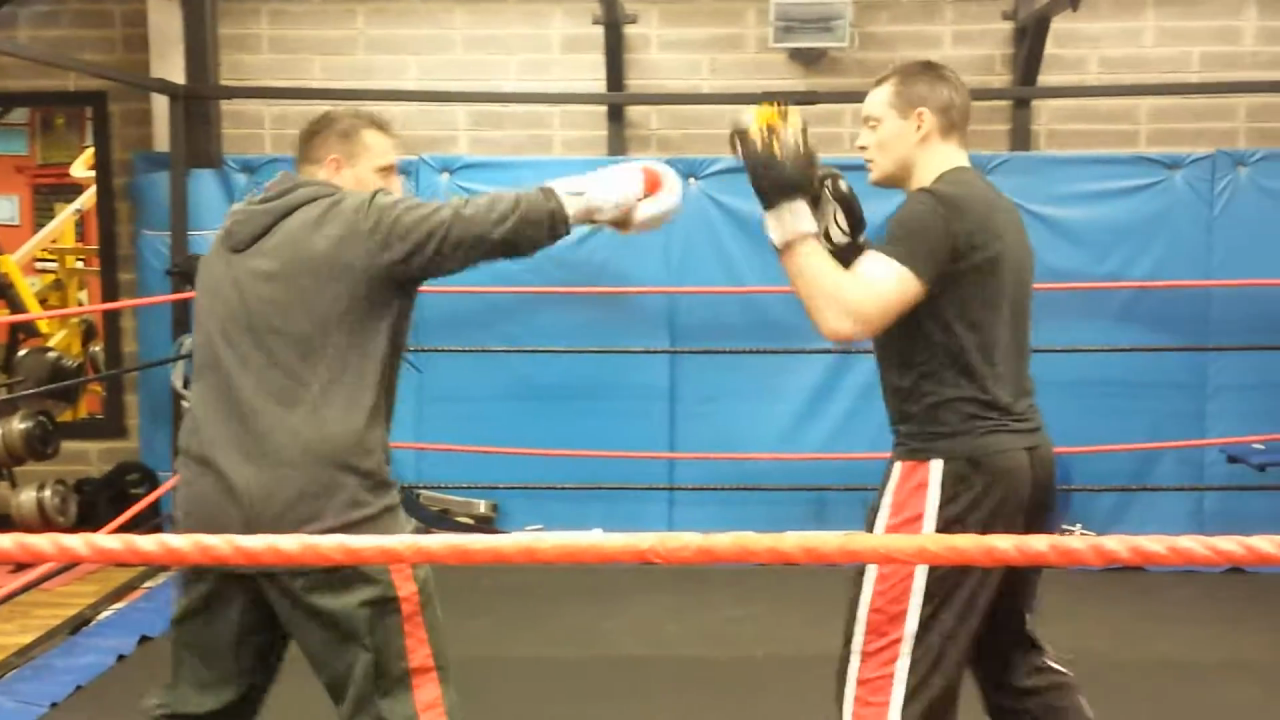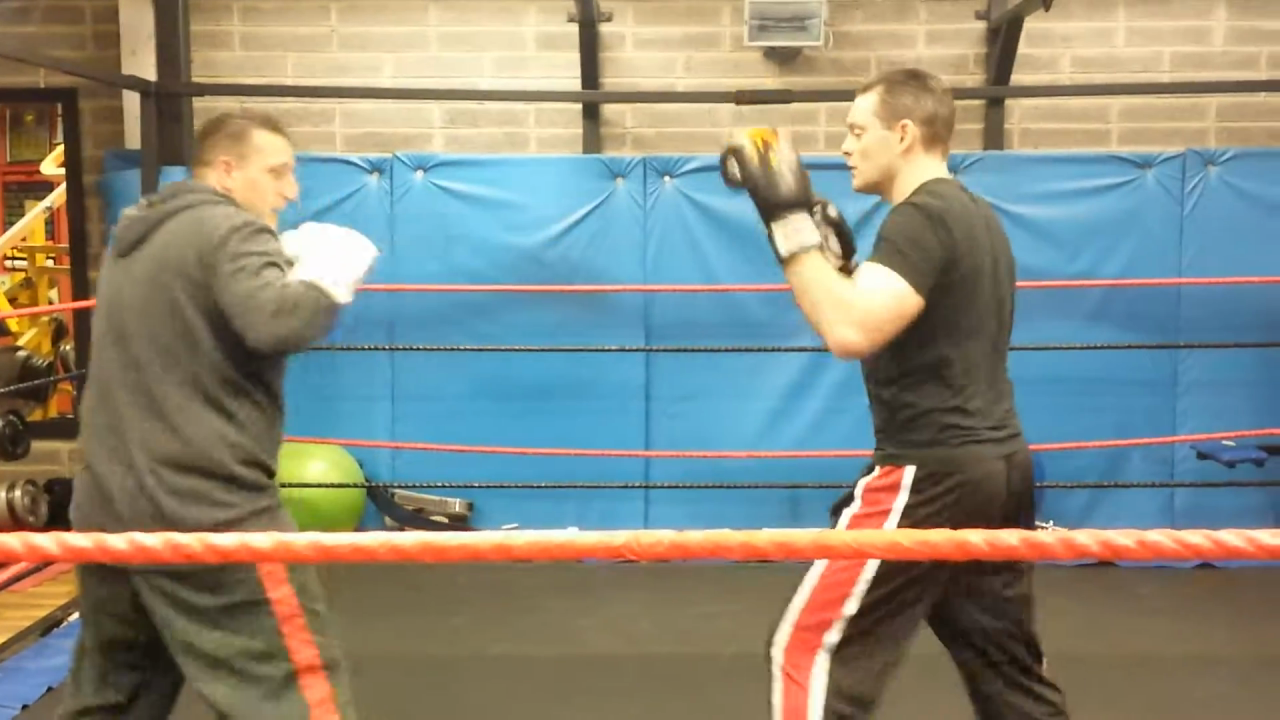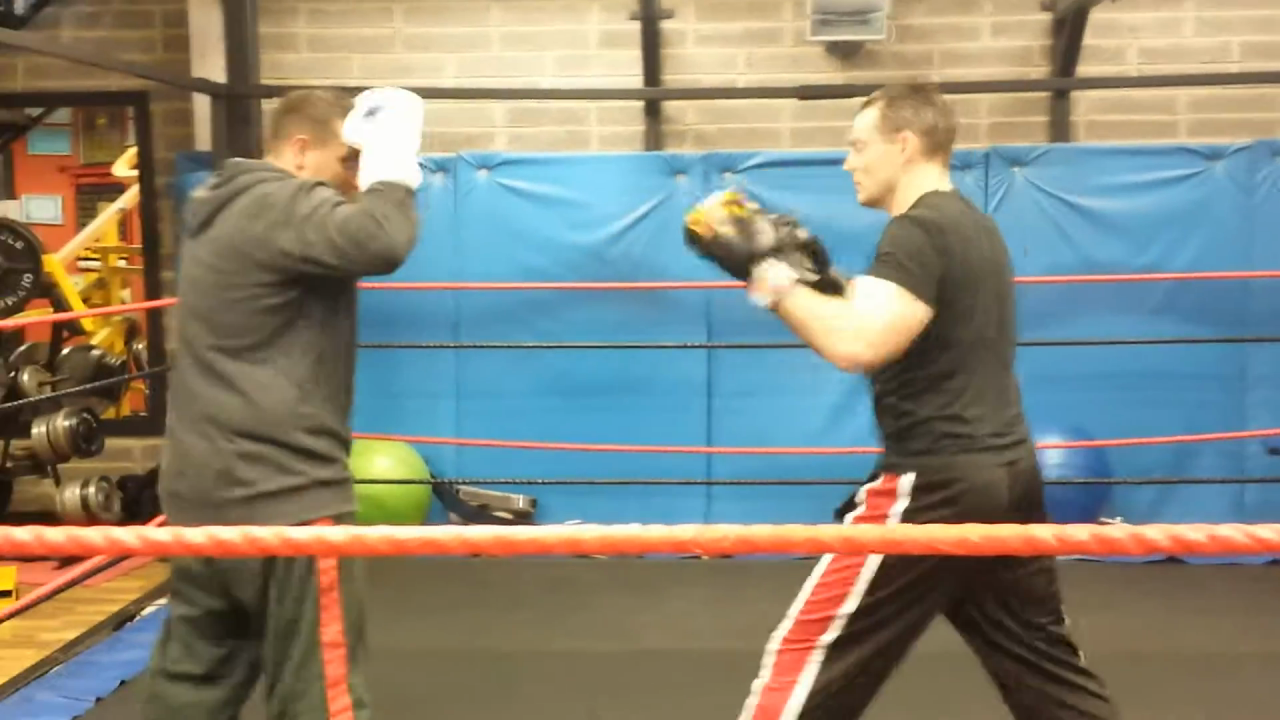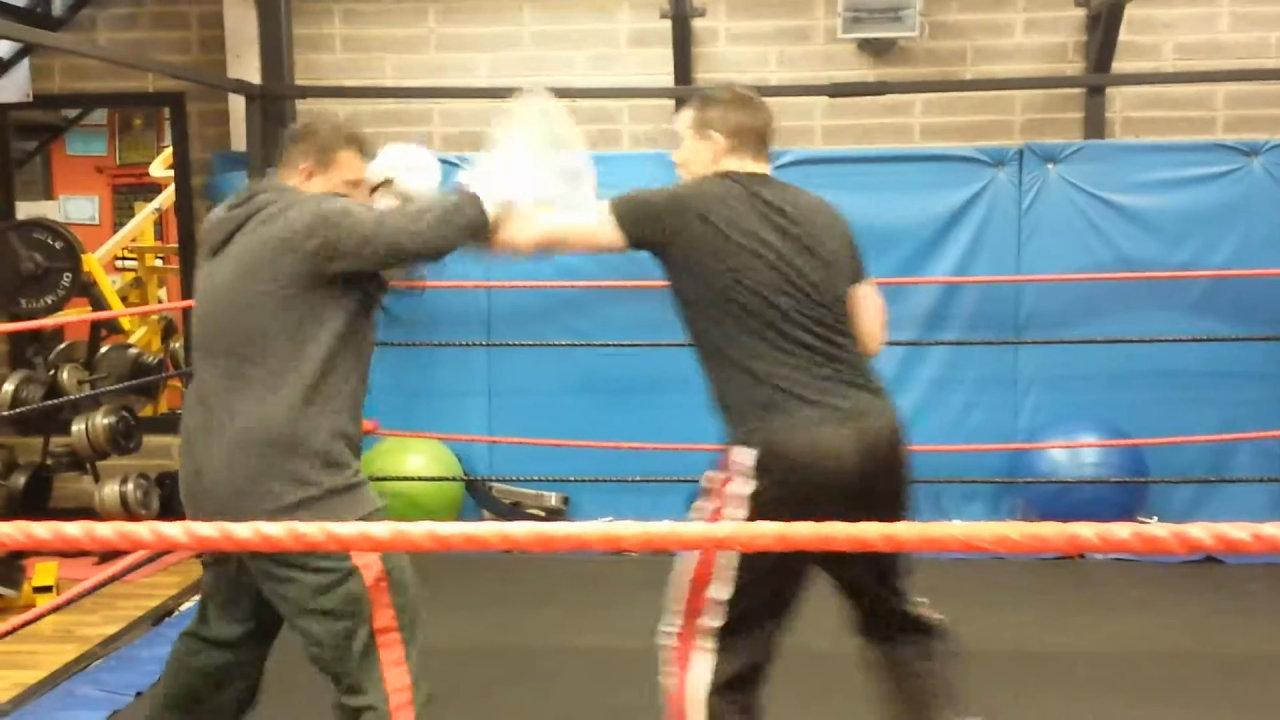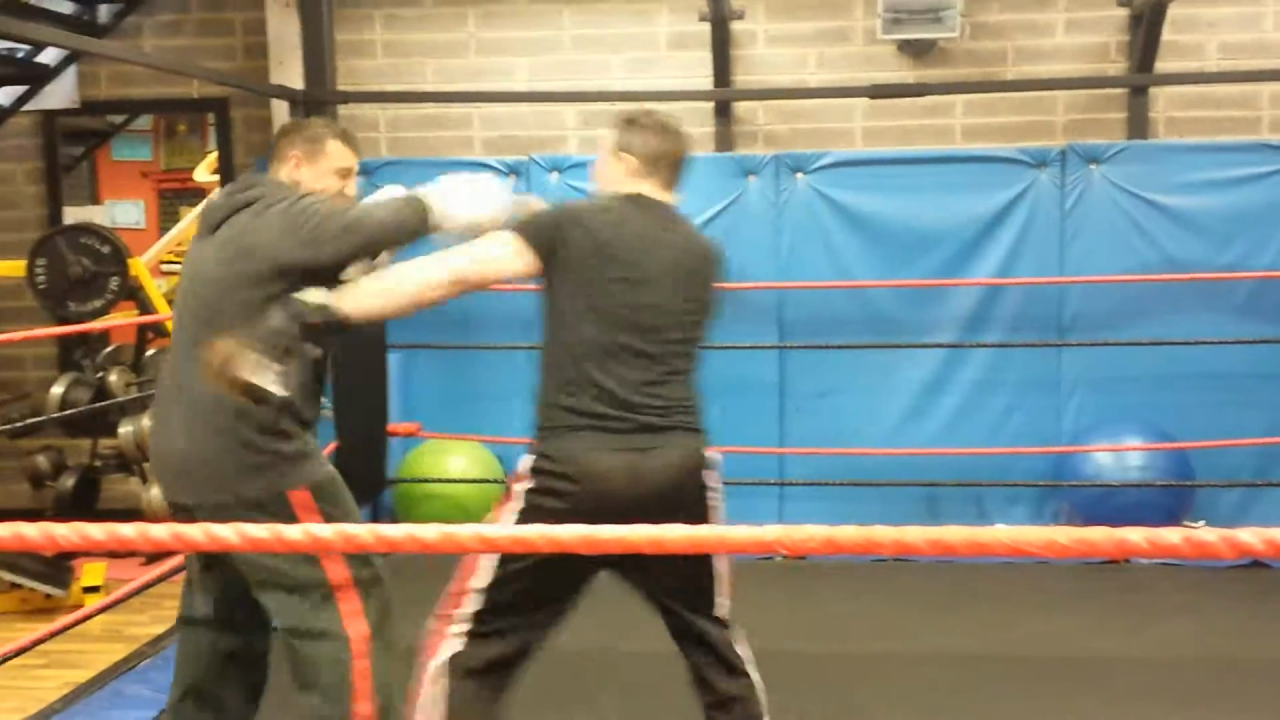
dt=0.3s
person 1, frame 1
left shoulder: (936, 207)
right shoulder: (985, 207)
left elbow: (843, 317)
left wrist: (786, 208)
right wrist: (848, 240)
left hip: (956, 467)
right hip: (1016, 459)
right knee: (1013, 663)
person 1, frame 2
left shoulder: (921, 219)
right shoulder: (974, 216)
left elbow: (849, 331)
left wrist: (788, 221)
right wrist: (842, 260)
left hip: (932, 476)
right hip: (997, 466)
left knee: (812, 651)
right knee: (1009, 667)
person 1, frame 3
left shoulder: (921, 231)
right shoulder: (970, 228)
left elbow: (858, 345)
left wrist: (769, 270)
right wrist: (817, 272)
left hip: (936, 484)
right hip: (1008, 474)
left knee: (807, 659)
right knee: (1045, 658)
person 1, frame 4
left shoulder: (681, 210)
right shoulder: (823, 218)
left elbow: (534, 230)
left hip: (782, 457)
right hip: (873, 432)
left knee: (707, 645)
right knee: (893, 614)
person 1, frame 5
left shoulder: (579, 225)
right shoulder: (702, 257)
left elbow: (449, 274)
left wrist: (321, 308)
left hip: (574, 471)
right hip: (675, 466)
left knee: (468, 648)
right knee: (714, 642)
person 2, frame 1
left shoulder: (230, 241)
right shoulder: (361, 223)
right elbow: (484, 222)
right wrist: (604, 191)
left hip: (214, 508)
right hip: (323, 513)
person 2, frame 2
left shoulder: (135, 238)
right shoulder: (230, 232)
right elbow: (280, 323)
left wrist: (284, 267)
right wrist: (329, 273)
left hip: (114, 510)
right hip: (210, 516)
person 2, frame 3
left shoulder: (230, 207)
right shoulder: (283, 207)
left elbow: (339, 236)
right elbow: (382, 243)
left wrist: (377, 164)
right wrist: (393, 158)
left hip: (204, 484)
right hip: (282, 488)
person 2, frame 4
left shoulder: (237, 231)
right shoulder: (314, 222)
right elbow: (419, 232)
left wrist: (390, 206)
left hip: (221, 482)
right hip: (299, 488)
left knee: (224, 633)
right knee: (377, 663)
person 2, frame 5
left shoulder: (229, 221)
right shoulder: (292, 216)
right elbow: (365, 231)
left wrist: (386, 215)
right wrist: (432, 205)
left hip: (188, 455)
right hip: (255, 456)
left knee: (221, 612)
right knee: (342, 602)
